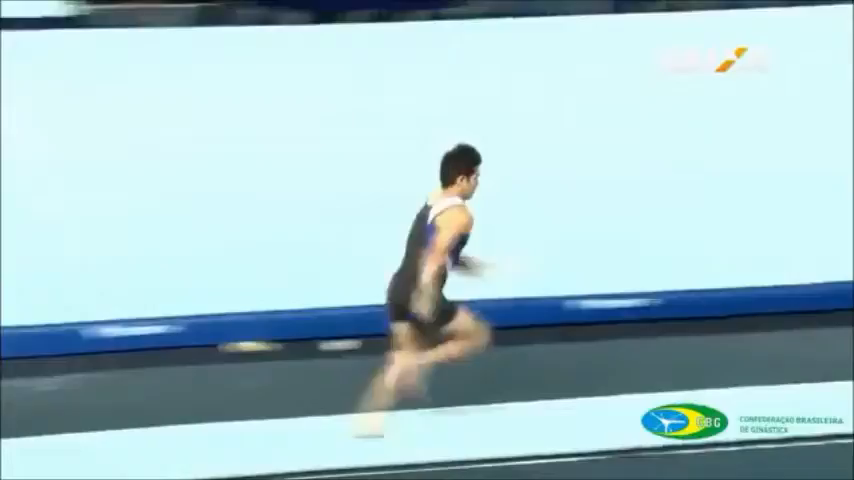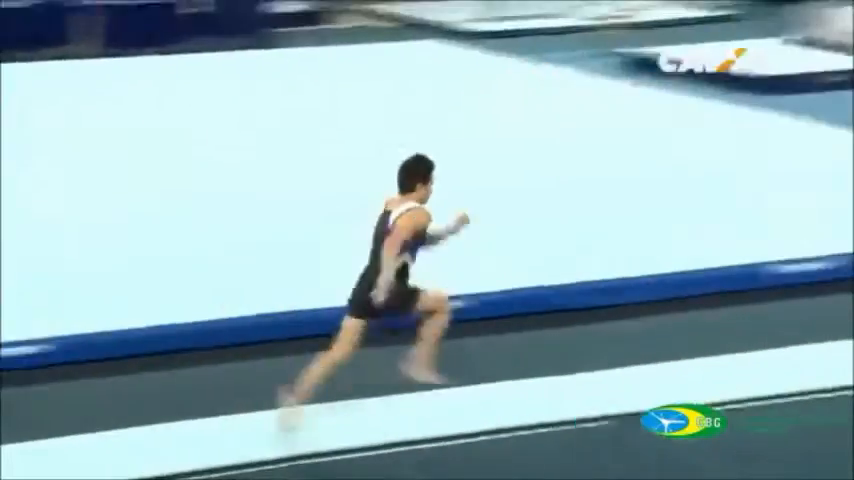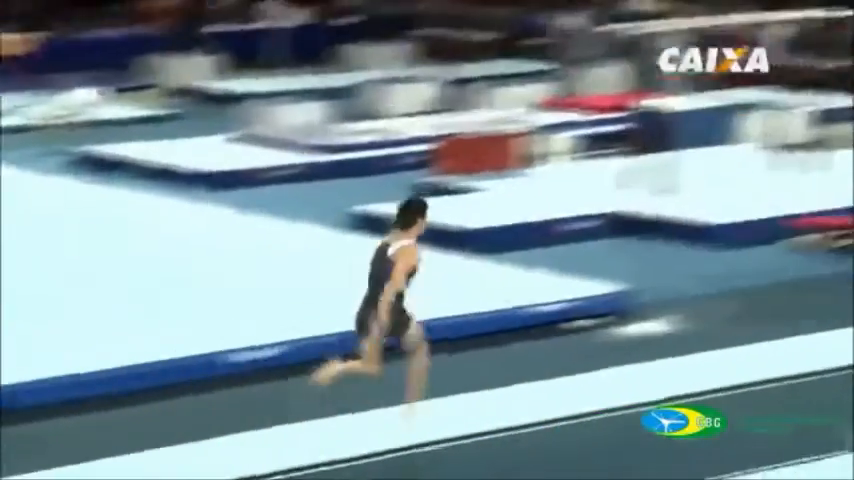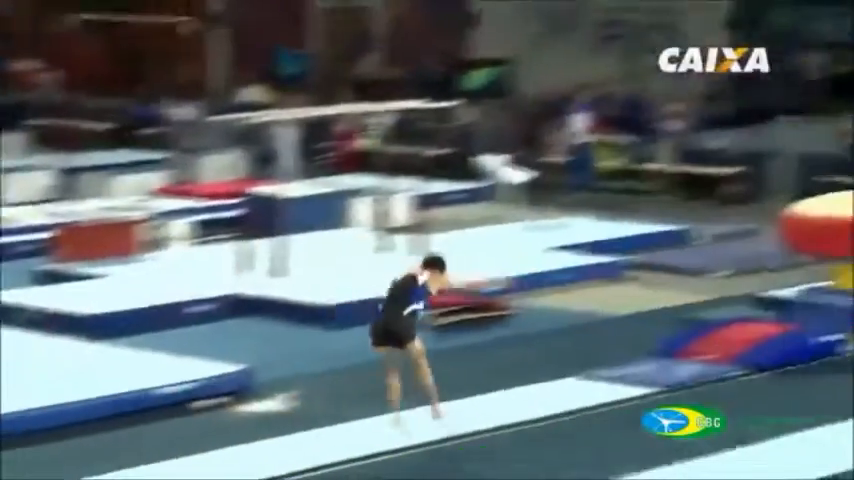
dt=0.5s
person 1, frame 1
left shoulder: (432, 204)
right shoulder: (459, 216)
right elbow: (434, 253)
left wrist: (467, 263)
right wrist: (424, 297)
left hip: (398, 288)
right hip: (419, 295)
left knee: (404, 354)
right knee: (478, 338)
left ankle: (370, 419)
right ankle: (413, 364)
person 1, frame 2
left shoulder: (389, 206)
right shoulder: (418, 216)
right elbow: (392, 243)
left wrist: (451, 229)
right wrist: (384, 283)
left hip: (365, 287)
right hip: (389, 290)
left knee: (339, 351)
right knee: (442, 306)
left ankle: (294, 400)
right ankle: (420, 364)
person 1, frame 3
left shoulder: (385, 243)
right shoulder: (409, 254)
right elbow: (392, 288)
right wrist: (381, 324)
left hip: (366, 310)
right hip: (388, 313)
left knee: (370, 369)
right knee: (420, 351)
left ankle: (337, 368)
right ankle: (412, 405)
person 1, frame 4
left shoulder: (408, 277)
right shoulder: (434, 280)
left hip: (380, 324)
right hip: (401, 325)
left knee: (391, 370)
right knee: (422, 366)
left ankle: (396, 414)
right ankle: (435, 406)
